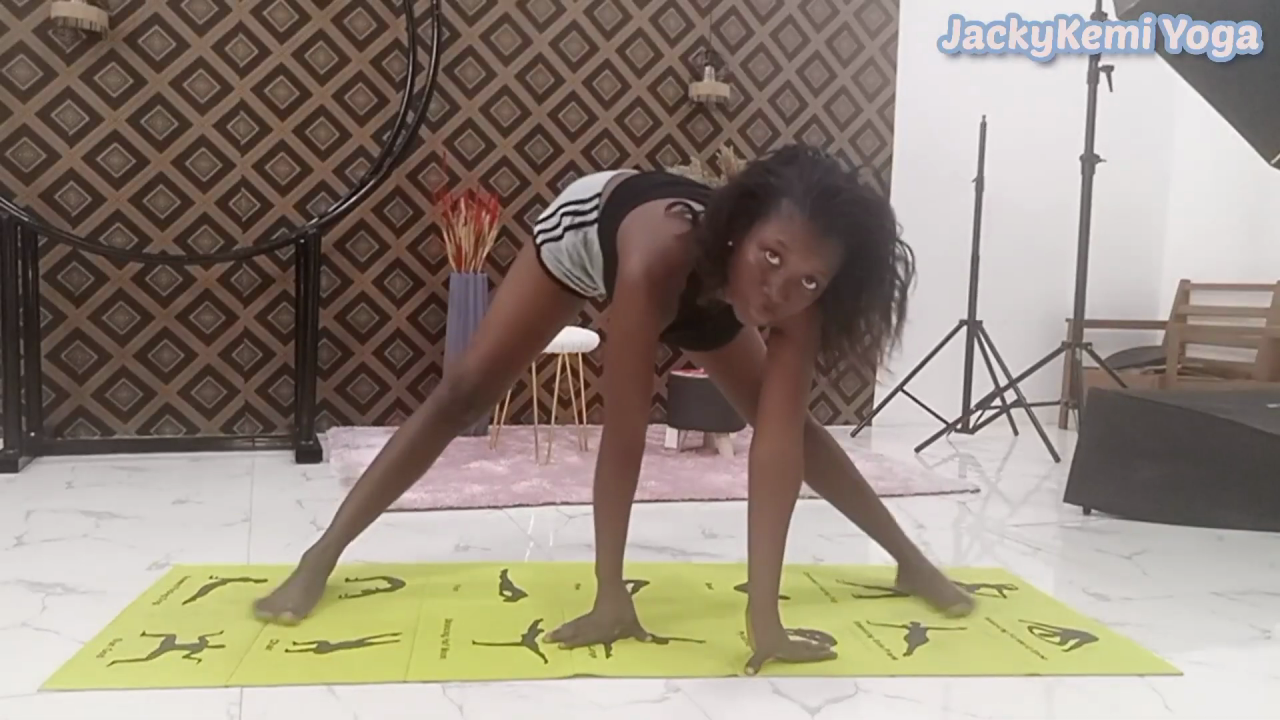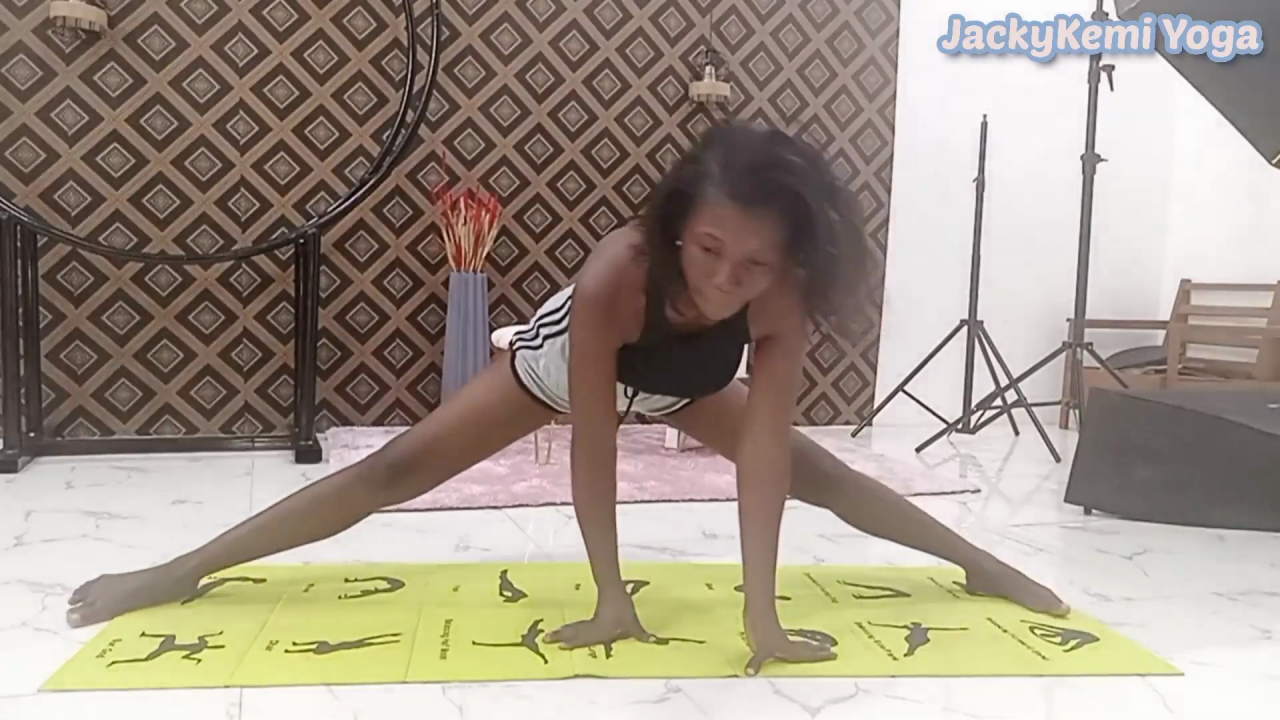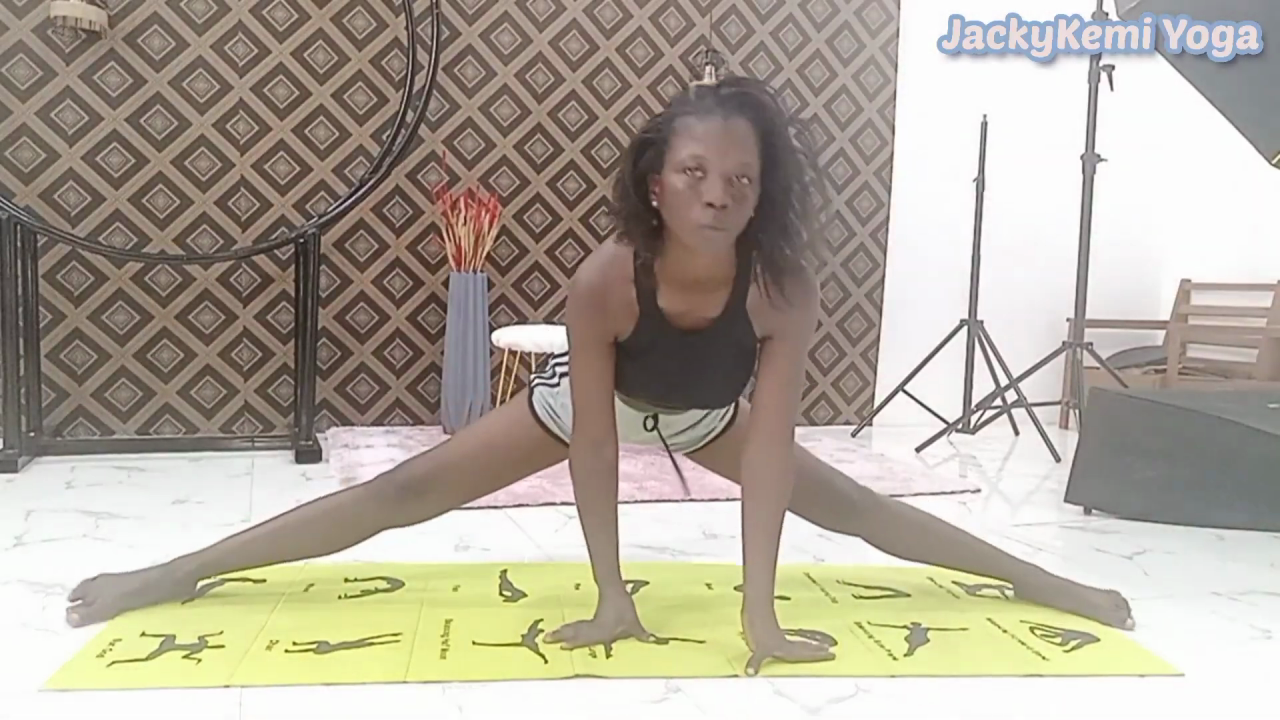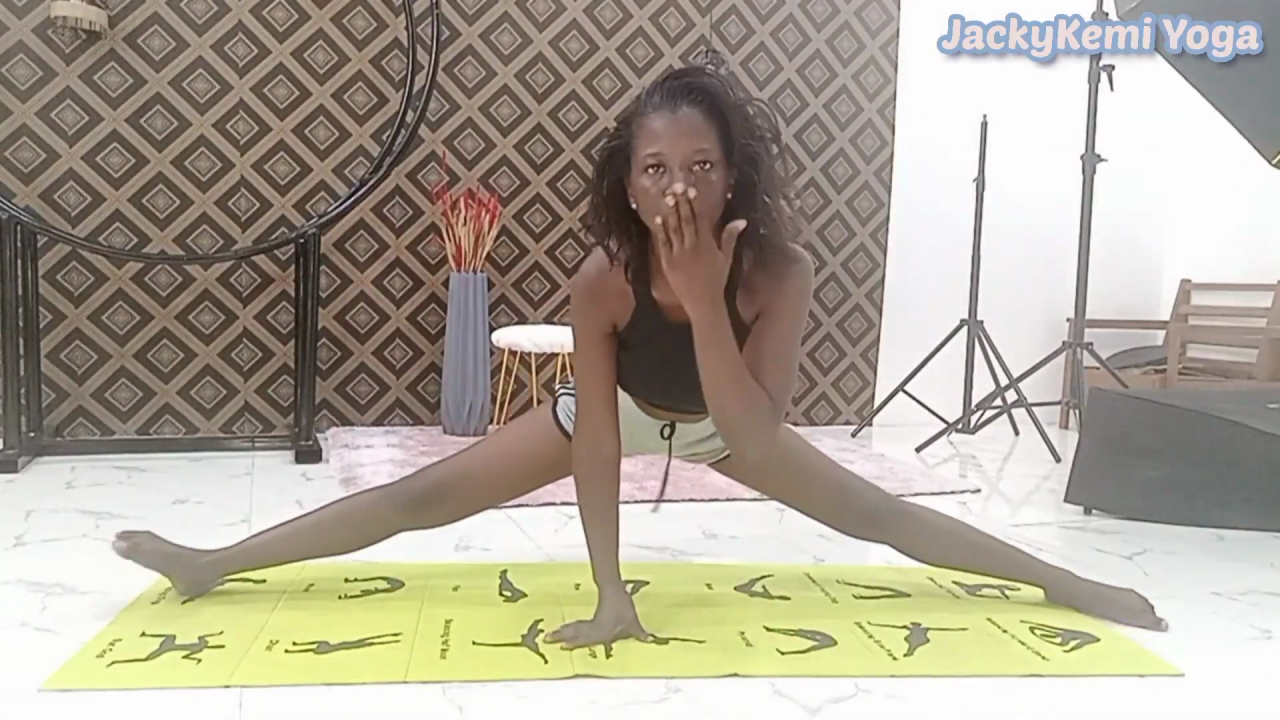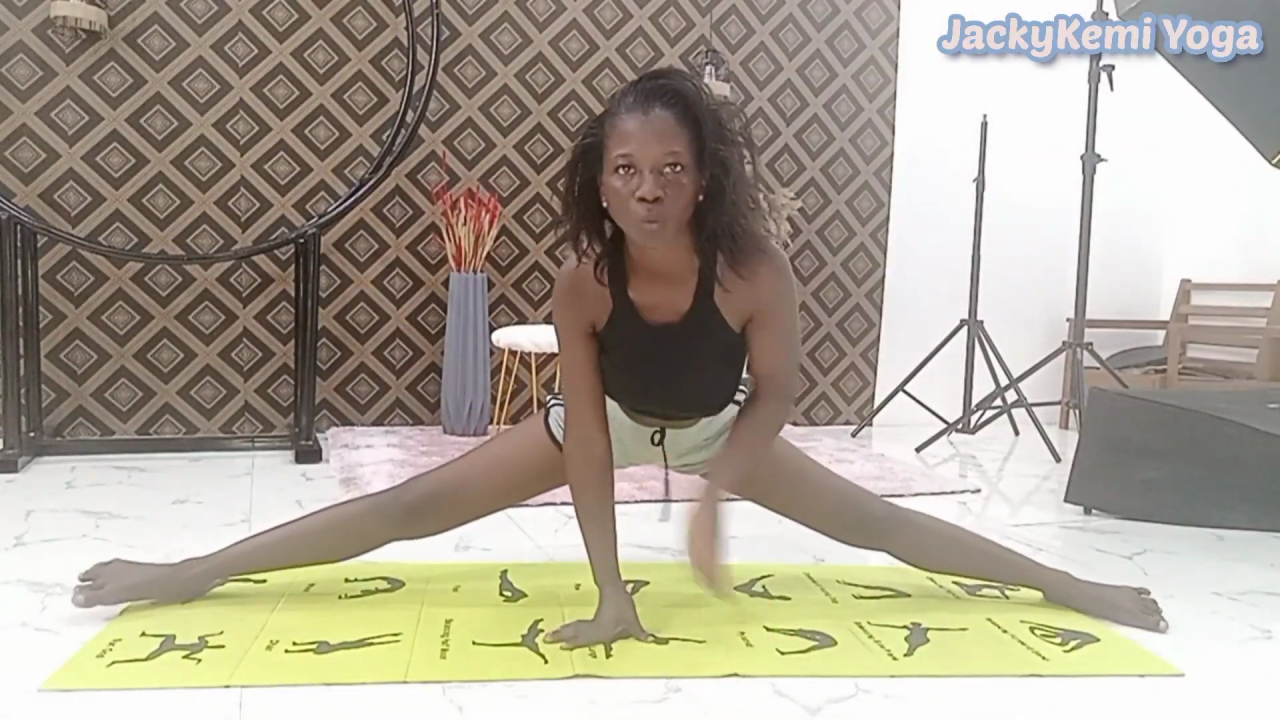
dt=1s
person 1, frame 1
left shoulder: (799, 300)
right shoulder: (661, 255)
left elbow: (779, 447)
right elbow: (624, 436)
left wrist: (764, 616)
right wrist: (611, 596)
left hip: (709, 285)
right hip: (588, 223)
left knee: (797, 424)
right knee: (463, 395)
left ankle: (911, 560)
right ankle: (318, 559)
person 1, frame 2
left shoulder: (783, 302)
right shoulder: (617, 275)
left elbow: (764, 455)
right elbow: (593, 451)
left wrist: (762, 617)
right wrist: (610, 600)
left hip: (685, 385)
right hip: (561, 356)
left knee: (821, 474)
right knee: (395, 470)
left ankle: (982, 565)
right ankle: (181, 571)
person 1, frame 3
left shoulder: (786, 289)
right shoulder: (605, 280)
left elbow: (769, 451)
right elbow: (595, 449)
left wrist: (759, 615)
right wrist: (610, 599)
left hip: (707, 416)
right hip: (588, 401)
left knee: (858, 508)
right knee: (406, 490)
left ankle: (1041, 581)
right ankle: (177, 573)
person 1, frame 4
left shoulder: (778, 270)
right shoulder: (603, 278)
left elbow: (756, 433)
right elbow: (595, 443)
left wrist: (706, 302)
right wrist: (611, 598)
left hip: (720, 421)
right hip: (618, 411)
left knee: (879, 514)
right knee: (424, 495)
left ankle: (1072, 588)
right ankle: (209, 562)
person 1, frame 5
left shoulder: (756, 270)
right shoulder: (583, 279)
left elbow: (777, 393)
right elbow: (587, 438)
left wrist: (714, 498)
right wrist: (609, 593)
left hip: (716, 426)
right hip: (606, 422)
left knee: (876, 522)
right knee: (412, 505)
left ankle: (1071, 588)
right ankle: (187, 574)
